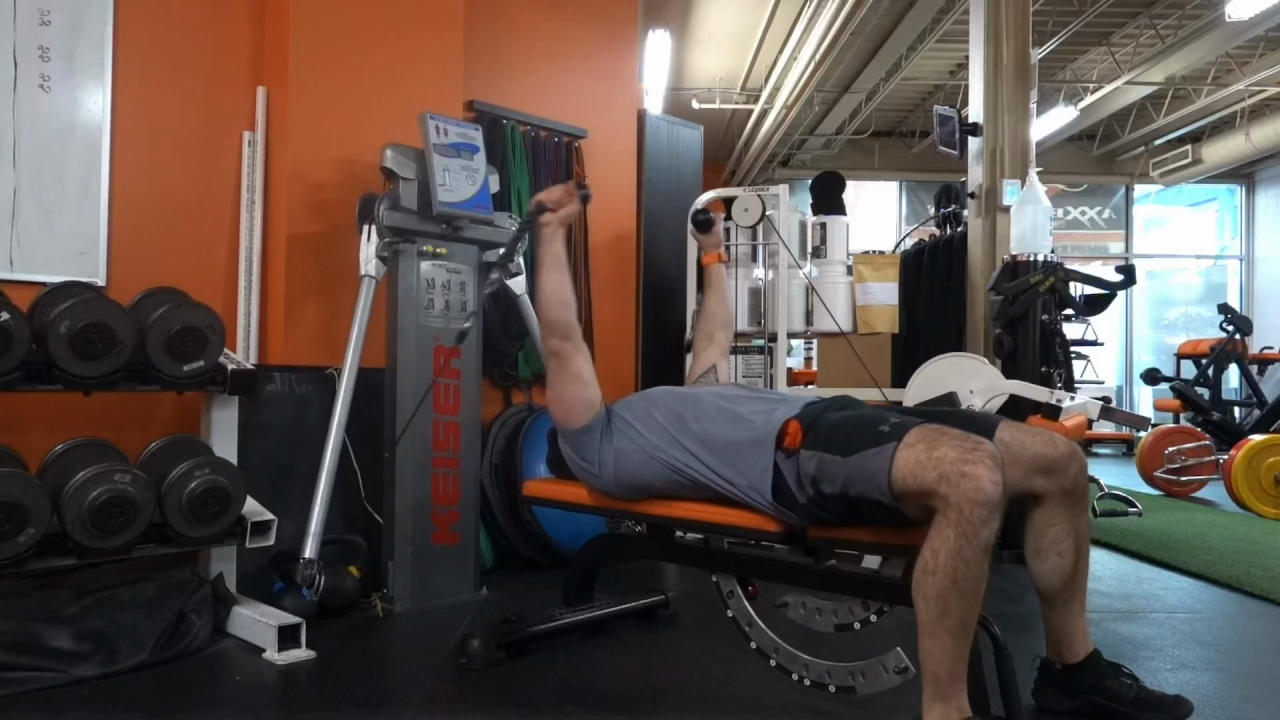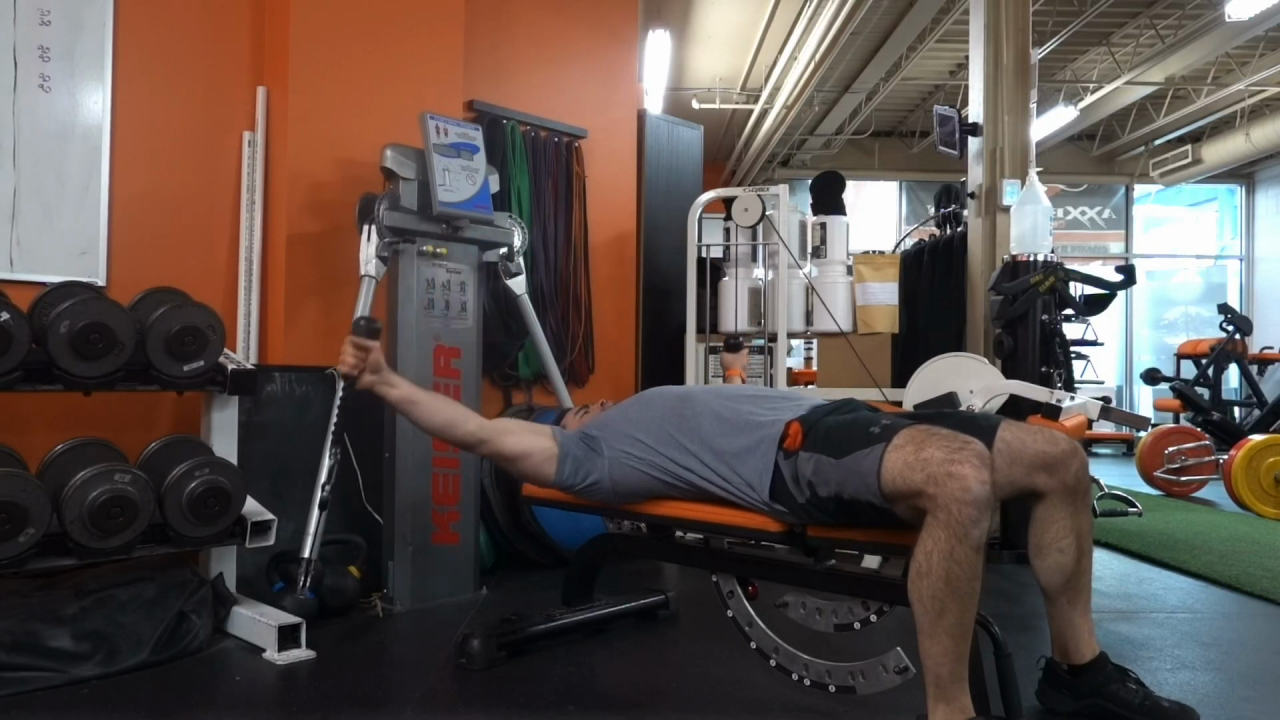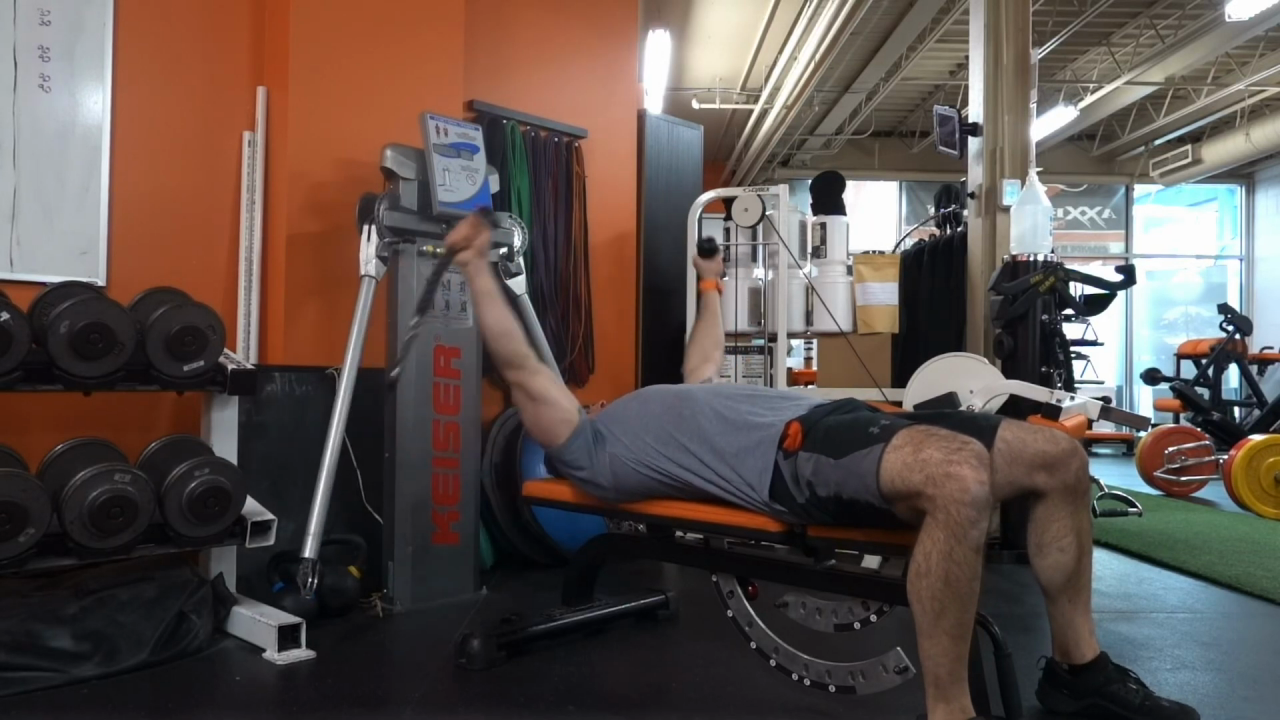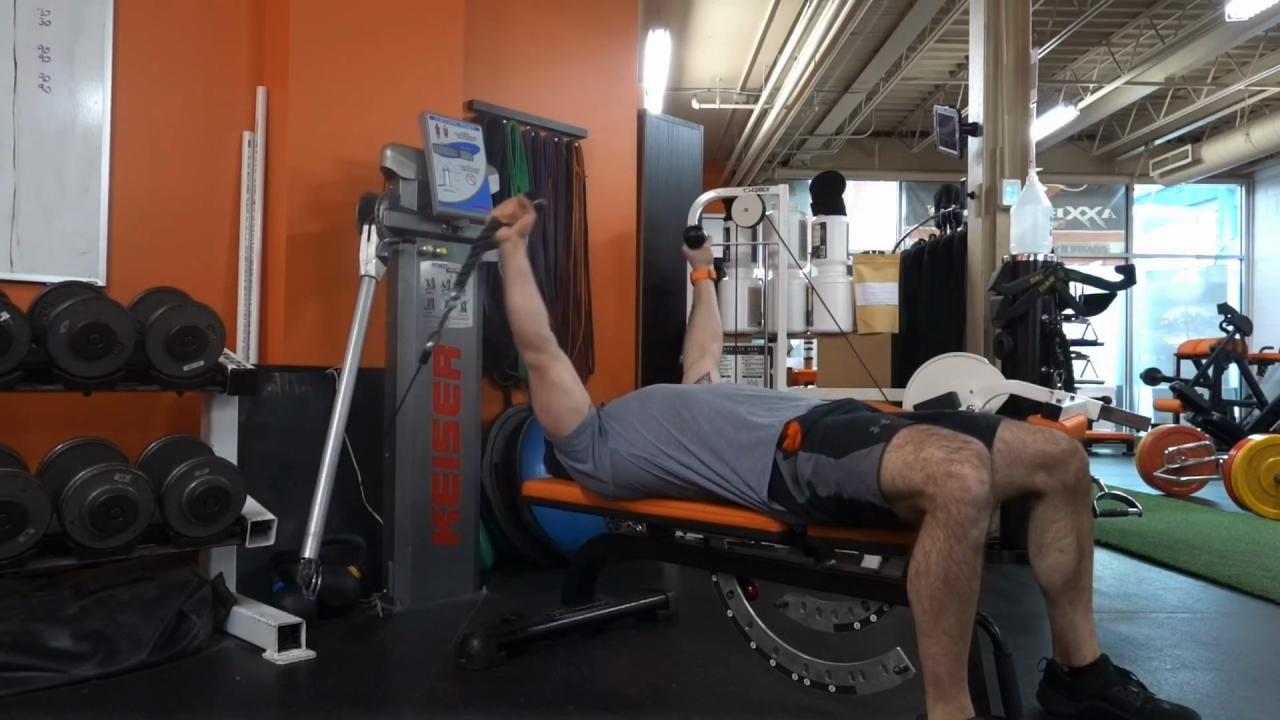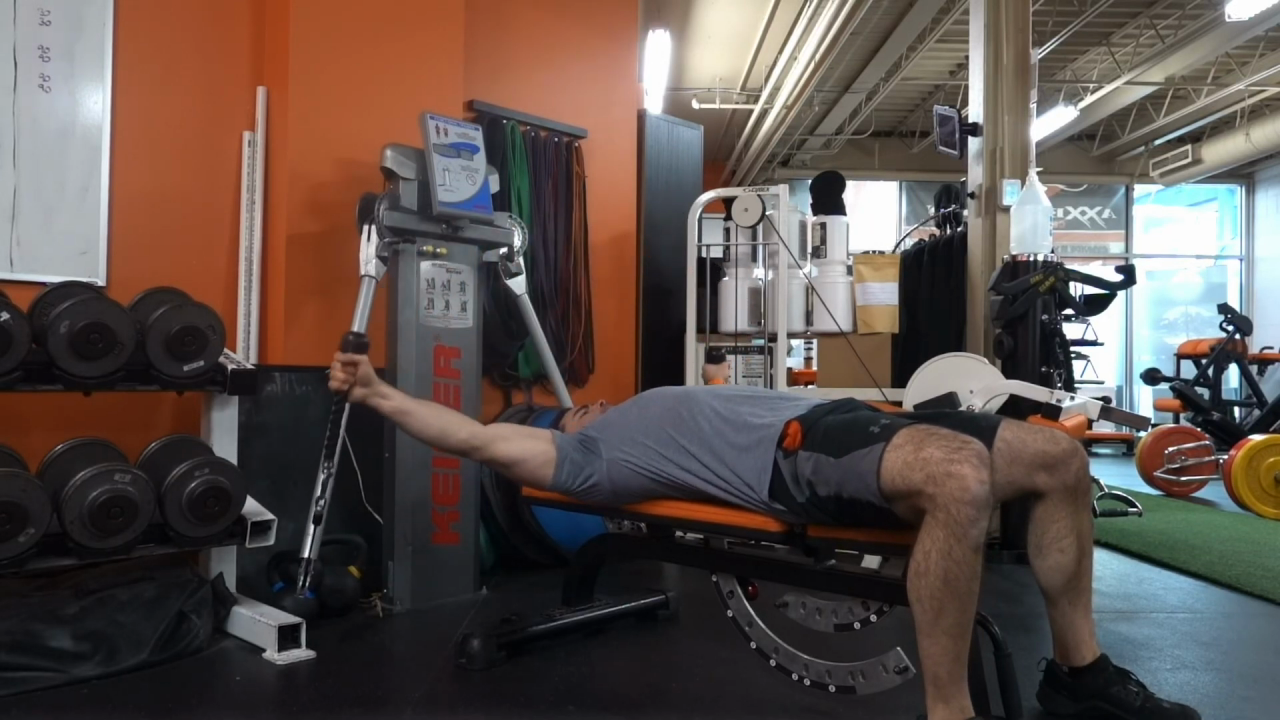
dt=1s
person 1, frame 1
left shoulder: (681, 409)
right shoulder: (600, 449)
left elbow: (711, 341)
right elbow: (563, 346)
left wrist: (711, 259)
right wrist: (555, 232)
left hip: (833, 421)
right hip: (788, 453)
left knee: (1059, 463)
right knee: (972, 481)
person 1, frame 2
left shoulder: (649, 414)
right shoulder: (590, 456)
right elbow: (488, 433)
left wrist: (735, 371)
right wrist: (383, 381)
left hip: (836, 415)
right hip: (794, 452)
left knee: (1058, 459)
right knee: (963, 478)
person 1, frame 3
left shoulder: (656, 405)
right shoulder: (597, 450)
left elbow: (705, 357)
right elbow: (524, 374)
left wrist: (711, 286)
right wrist: (477, 262)
left hip: (833, 418)
right hip: (785, 454)
left knee: (1057, 457)
right knee: (963, 479)
person 1, frame 4
left shoulder: (664, 408)
right shoulder: (595, 451)
left elbow: (700, 359)
right elbow: (543, 358)
left wrist: (702, 281)
right wrist: (515, 248)
left hip: (835, 418)
right hip: (789, 455)
left knee: (1060, 460)
right knee: (961, 480)
person 1, frame 5
left shoulder: (645, 415)
right shoulder: (590, 457)
right elbow: (483, 439)
left wrist: (716, 374)
right wrist: (377, 394)
left hip: (835, 415)
right hip: (792, 453)
left knee: (1058, 459)
right knee: (962, 478)
